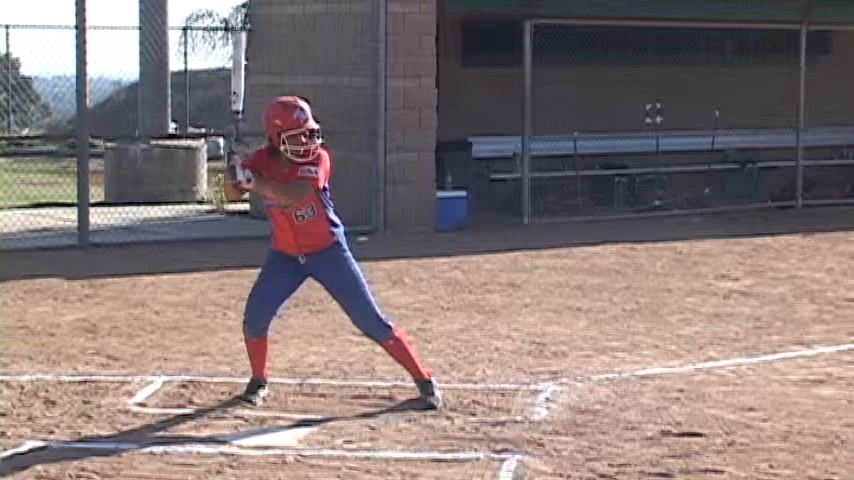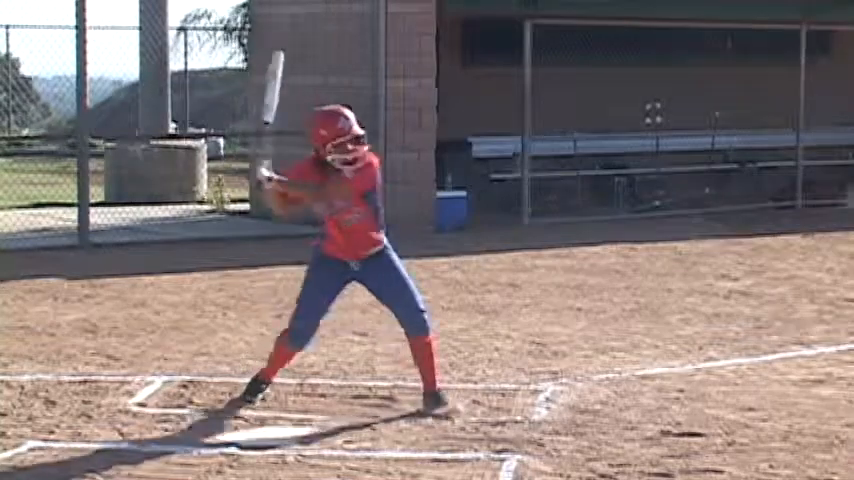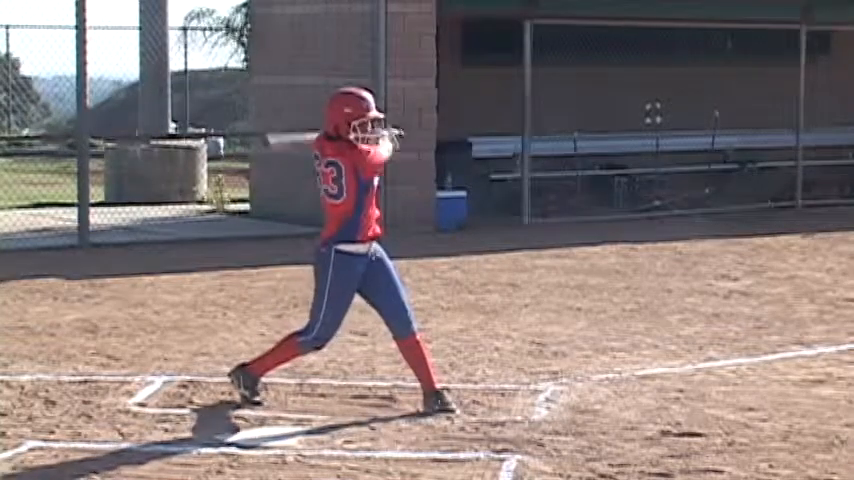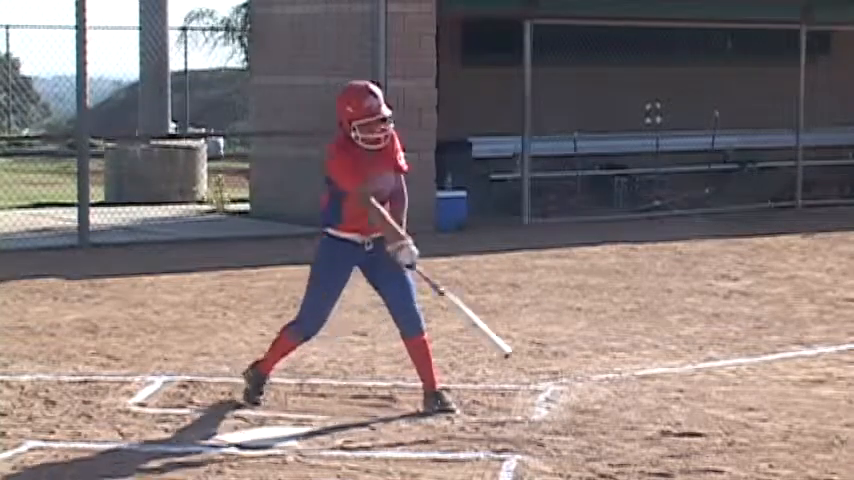
dt=0.5s
person 1, frame 1
left shoulder: (319, 158)
right shoulder: (262, 159)
left elbow: (295, 195)
right elbow: (232, 194)
left wrist: (255, 182)
right wrist: (234, 175)
left hip: (328, 250)
right hip: (285, 254)
left knee: (371, 319)
right knee: (255, 317)
left ankle: (423, 380)
right ankle: (259, 381)
person 1, frame 2
left shoulder: (366, 163)
right shoulder: (310, 170)
left elbow: (328, 195)
right elbow: (282, 208)
left wrist: (280, 184)
right wrist: (272, 187)
left hip: (375, 254)
right hip: (332, 259)
left knee: (416, 317)
right knee: (301, 330)
left ankle: (431, 391)
right ankle: (265, 377)
person 1, frame 3
left shoulder: (325, 146)
right shoulder: (357, 156)
right elbow: (382, 151)
right wrist: (387, 139)
left hip: (368, 251)
right hip: (341, 257)
left knee: (403, 322)
right knee: (317, 335)
left ankle: (432, 392)
right ankle: (249, 374)
person 1, frame 4
left shoulder: (389, 139)
right shoulder: (341, 152)
left elbow: (398, 191)
right elbow: (367, 204)
left wrist: (399, 237)
right wrist: (401, 240)
left hip: (379, 242)
right hip: (338, 242)
left knee: (410, 314)
right knee: (310, 319)
left ankle: (432, 391)
right ankle: (259, 373)
